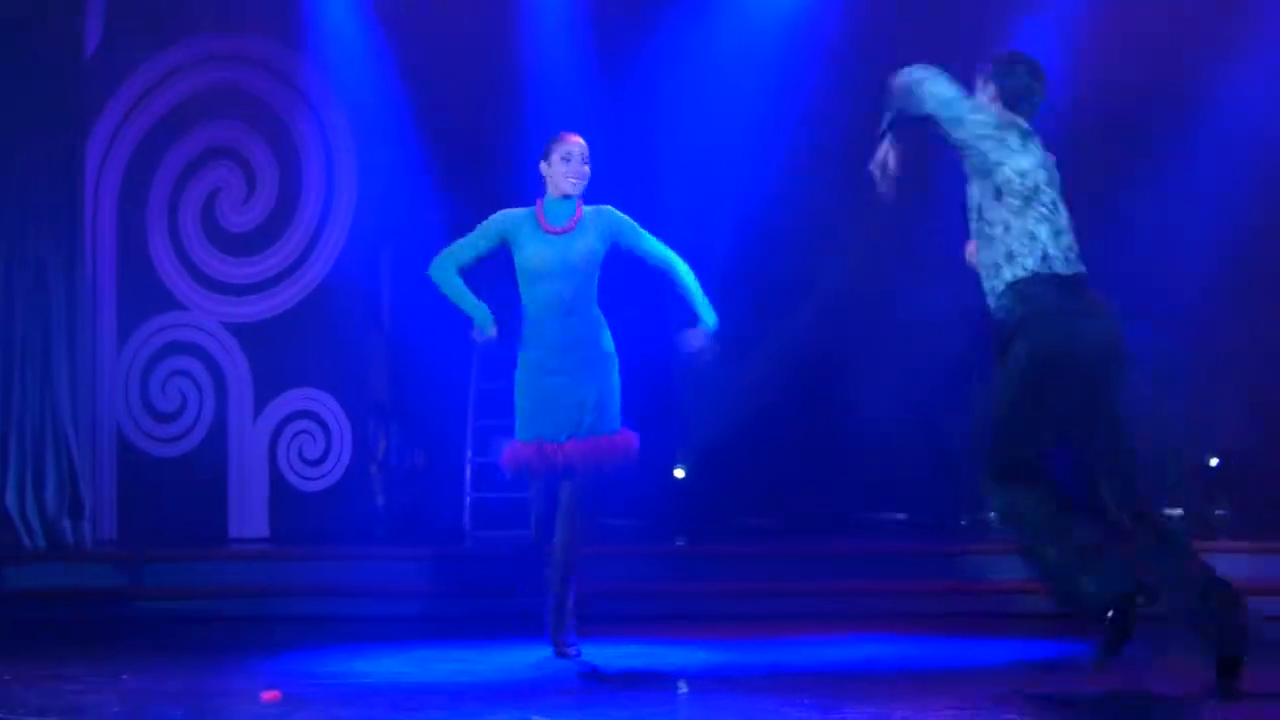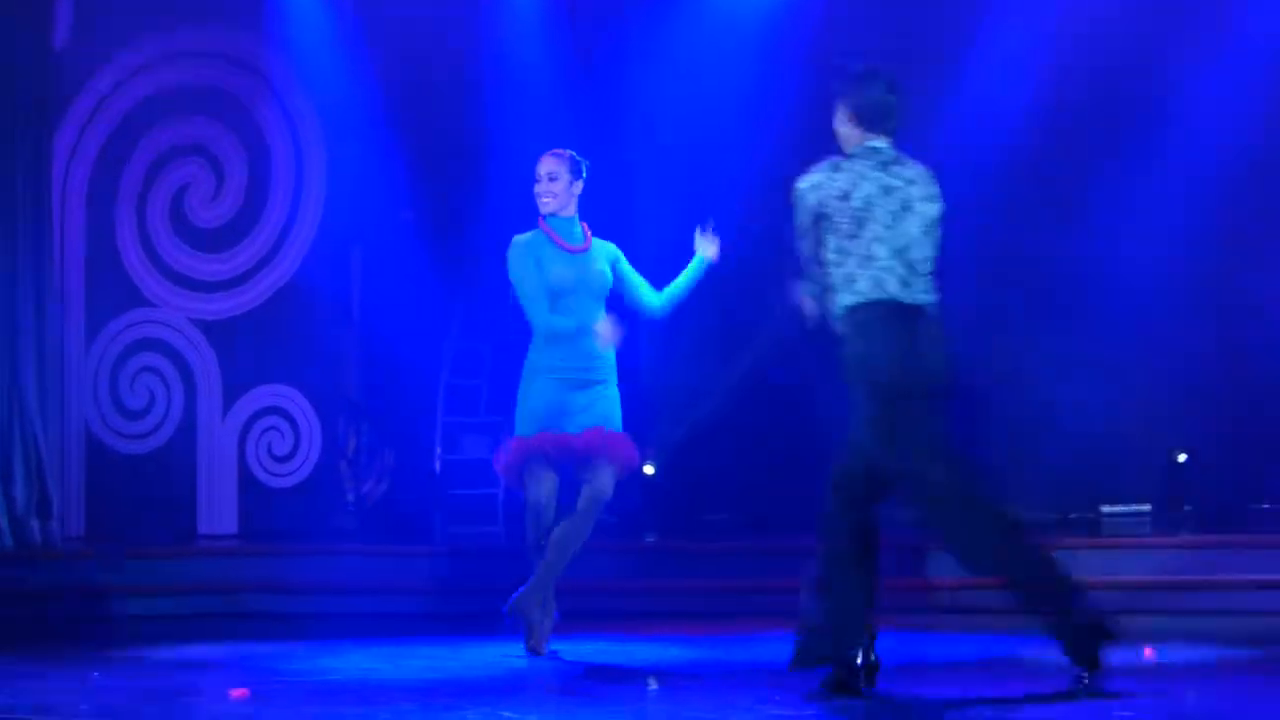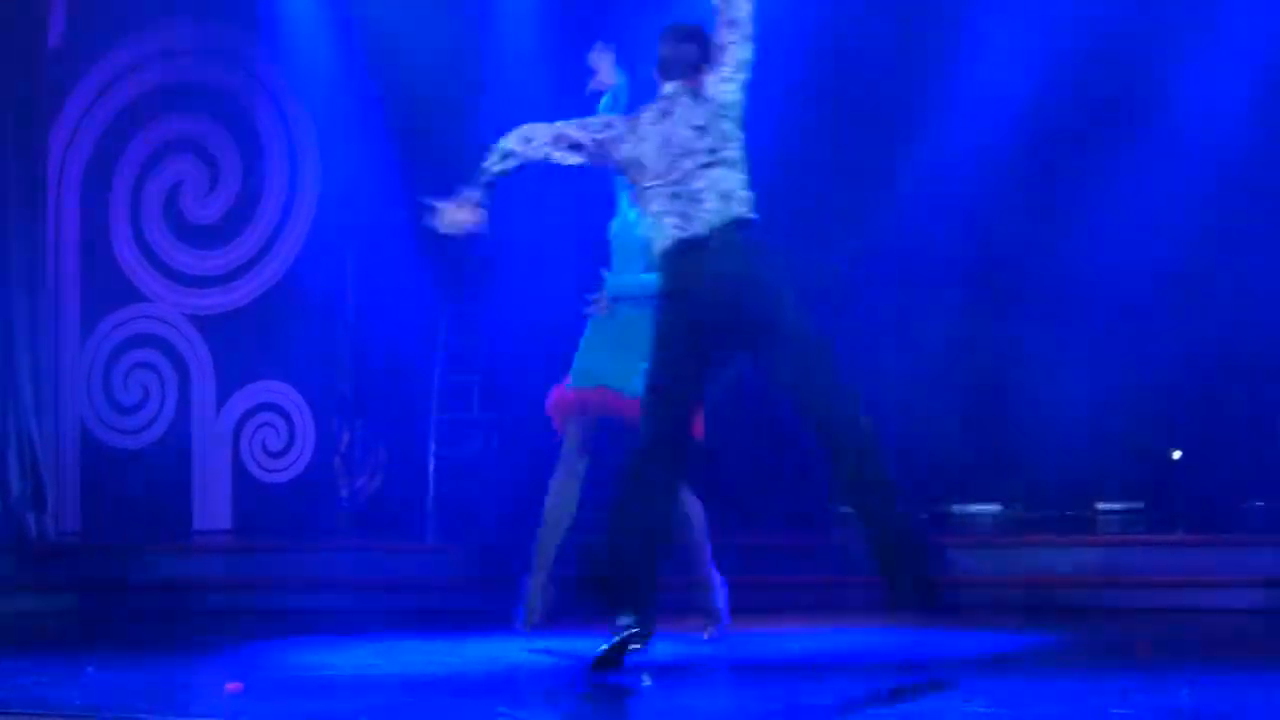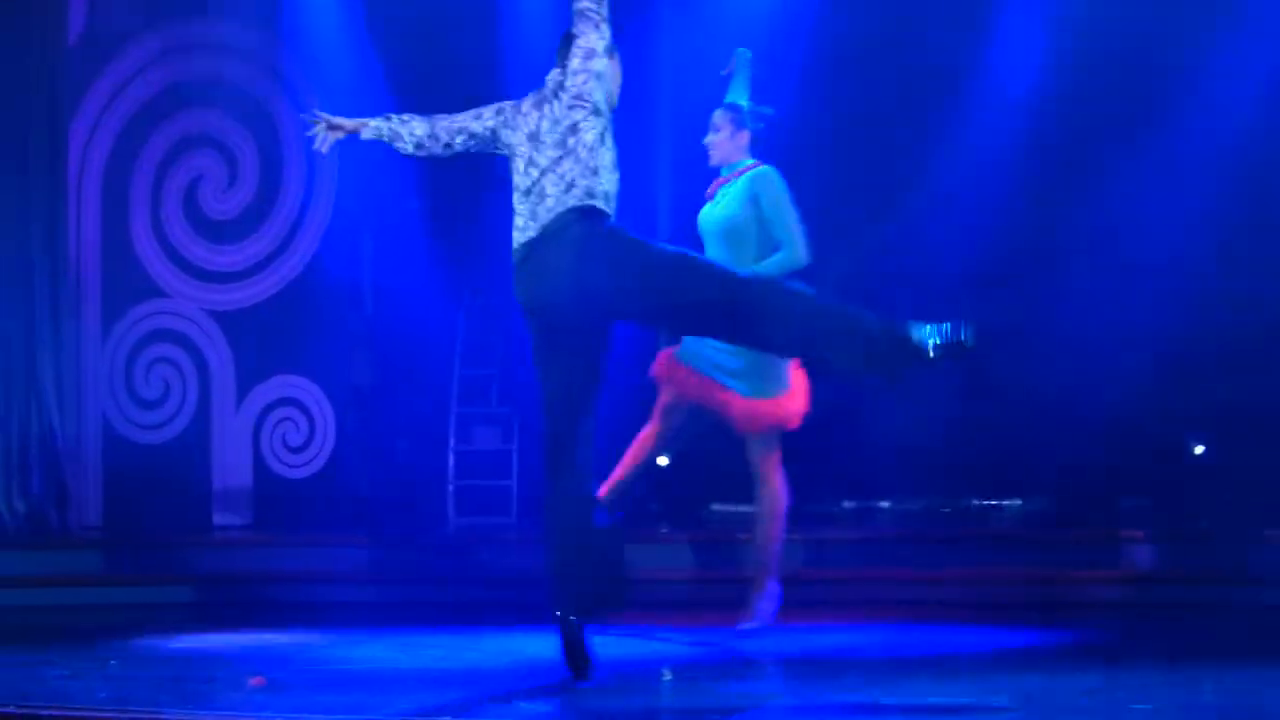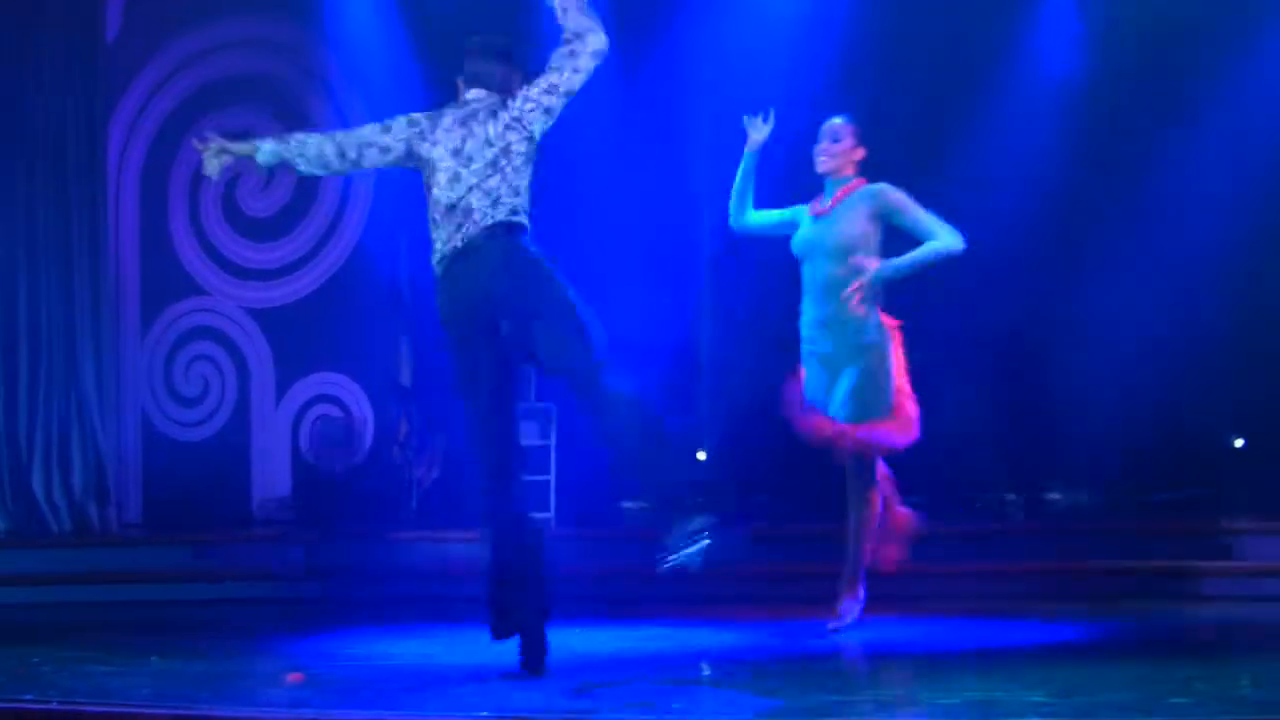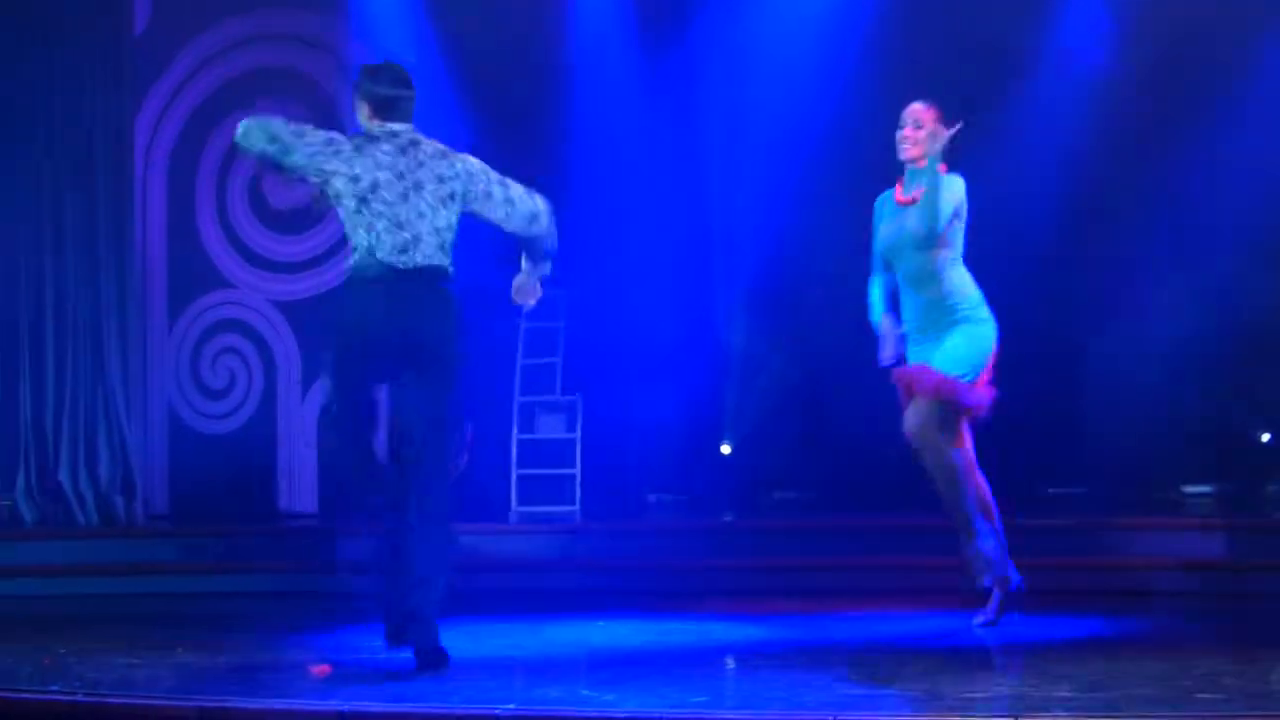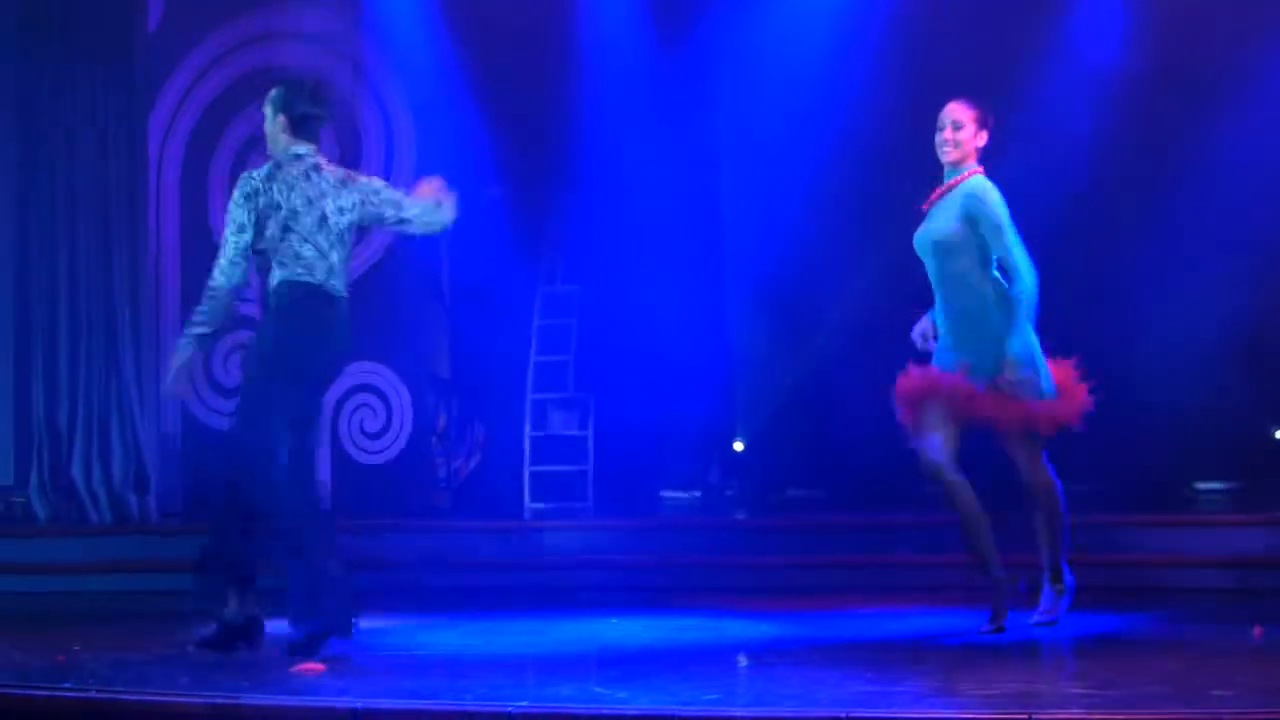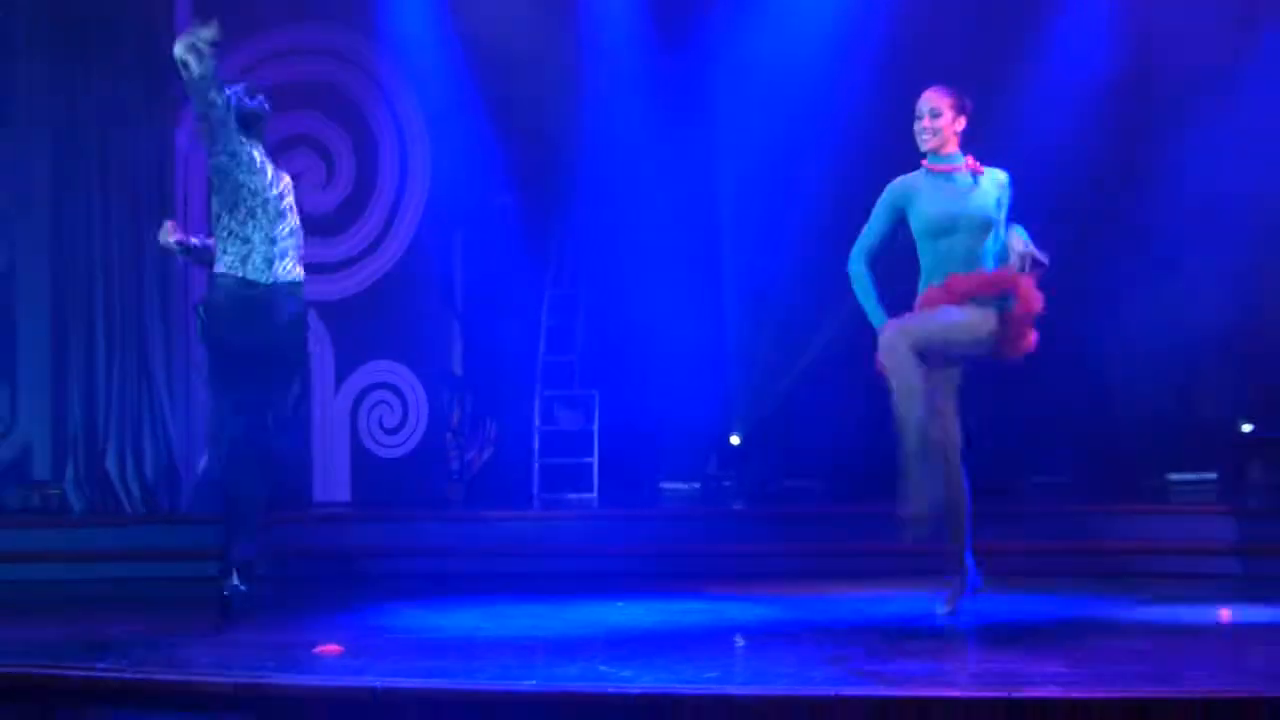
dt=0.3s
person 1, frame 1
left shoulder: (990, 139)
right shoulder: (1031, 154)
left elbow: (925, 87)
left wrist: (890, 131)
left hip: (1046, 330)
right hip: (1083, 323)
left knee: (1010, 477)
right knee: (1118, 485)
left ankle: (1110, 591)
right ankle: (1215, 621)
person 1, frame 2
left shoulder: (817, 184)
right shoulder: (923, 183)
left elbow: (812, 268)
left wrist: (812, 292)
left hip: (881, 353)
right hip: (922, 346)
left knee: (953, 508)
right knee: (850, 495)
left ankle: (1076, 623)
right ankle: (840, 648)
person 1, frame 3
left shoulder: (625, 131)
right shoulder: (718, 101)
left elbow: (530, 140)
left wrist: (475, 193)
left hip: (689, 291)
right hip: (746, 268)
left knee: (656, 452)
right knee: (832, 416)
left ankle: (630, 611)
right ankle: (910, 573)
person 1, frame 4
left shoulder: (515, 115)
right shoulder: (582, 92)
left elbow: (433, 131)
left wrist: (359, 127)
left hip: (539, 279)
right hip: (588, 250)
left knee: (565, 452)
right knee: (740, 300)
left ankle: (573, 608)
right ankle: (897, 343)
person 1, frame 5
left shoulder: (428, 129)
right shoulder: (520, 114)
left elbow: (332, 148)
left wrist: (248, 150)
left hip: (459, 292)
right hip: (507, 267)
left knee: (499, 460)
left ankle: (527, 623)
person 1, frame 6
left shoulder: (343, 150)
right shoulder: (456, 168)
left elbow: (254, 135)
right elbow: (534, 214)
left wrist: (275, 140)
right wrist: (532, 269)
left hip: (361, 311)
right hip: (429, 313)
left knee: (350, 431)
right knee: (423, 465)
right ankle: (418, 624)
person 1, frame 7
left shoulder: (257, 183)
right shoulder: (353, 189)
left elbow: (229, 270)
right elbow: (433, 216)
left wrist: (191, 339)
right wrist: (436, 198)
left hip: (291, 321)
right hip: (325, 331)
left knee: (268, 464)
right knee: (255, 461)
left ankle: (323, 607)
right ankle: (242, 613)
person 1, frame 8
left shoulder: (238, 162)
right shoulder: (281, 180)
left elbow: (223, 104)
left wrist: (198, 68)
right wrist: (188, 245)
left hip: (239, 314)
right hip: (288, 317)
right knee: (276, 445)
right ankle: (241, 560)
person 2, frame 1
left shoulder: (606, 221)
right shoulder: (512, 223)
left elbow: (670, 263)
right elbow: (442, 266)
left wrist: (706, 317)
right wrist: (479, 314)
left hip: (593, 367)
right hip: (539, 368)
left knee: (575, 493)
right knee: (549, 487)
left ankle: (560, 609)
right ankle: (557, 595)
person 2, frame 2
left shoulder: (606, 252)
right shoulder: (524, 247)
left elbow: (656, 306)
right elbow: (540, 318)
left wrist: (702, 262)
right wrist: (588, 326)
left hip: (599, 387)
right hip: (546, 387)
left knee: (600, 493)
right knee: (541, 501)
left ankle: (532, 595)
right ankle: (543, 607)
person 2, frame 3
right shoulder: (629, 191)
right elbow: (599, 124)
left wrist: (618, 289)
right wrist: (613, 87)
left hip: (656, 350)
right hip: (606, 342)
right knee: (574, 454)
left ankle: (710, 581)
right ankle: (539, 582)
person 2, frame 4
left shoulder: (763, 180)
right shoulder: (725, 183)
left elbow: (797, 254)
right elbow: (733, 115)
right wrist: (739, 73)
right hip: (717, 332)
left knee: (762, 458)
right knee: (668, 405)
left ankle: (765, 585)
right ankle: (610, 495)
person 2, frame 5
left shoulder: (878, 198)
right shoulder: (802, 215)
left elbow: (951, 241)
right elbow: (740, 220)
left wrist: (886, 268)
right wrist: (753, 152)
left hip: (861, 349)
right hip: (817, 349)
left knee: (861, 467)
left ankle: (852, 588)
person 2, frame 6
left shoulder: (949, 184)
right shoulder: (887, 200)
left elbow: (938, 236)
right elbow: (880, 275)
left wrist: (933, 164)
right wrist: (883, 322)
left hip: (964, 329)
right hip: (923, 339)
left knee: (921, 423)
right knee: (954, 451)
left ankle: (985, 541)
right ankle: (994, 562)
person 2, frame 7
left shoulder: (979, 194)
right shoulder: (943, 201)
left elbow: (1023, 272)
left wrist: (1015, 350)
right wrist: (931, 317)
left hip: (1004, 347)
right hip: (959, 353)
left knee: (1030, 468)
right knee: (935, 456)
left ankle: (1056, 579)
right ankle: (997, 582)
person 2, frame 8
left shoulder: (993, 180)
right shoulder: (905, 188)
left elbow: (1007, 245)
right elbow: (858, 260)
left wrist: (1016, 242)
right wrist: (878, 318)
left hip: (988, 305)
right hip: (933, 317)
left knee: (896, 341)
right knee: (945, 447)
left ankle: (920, 478)
right ankle: (960, 569)
